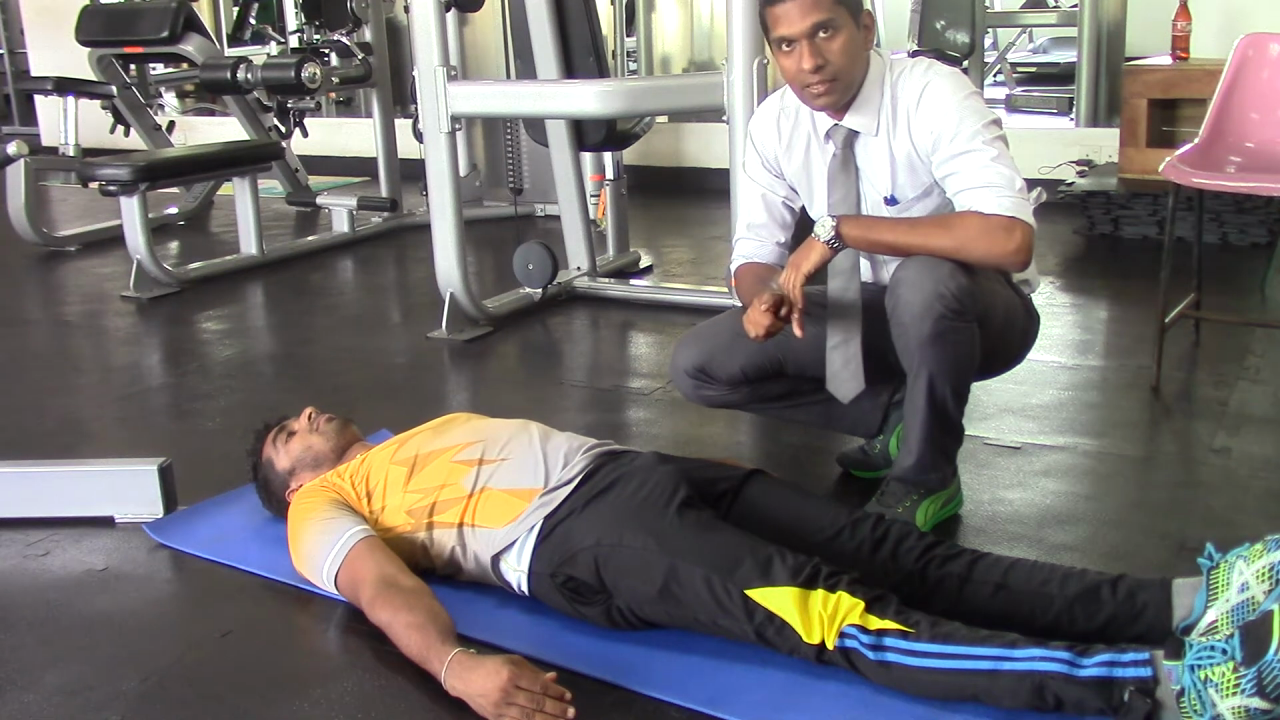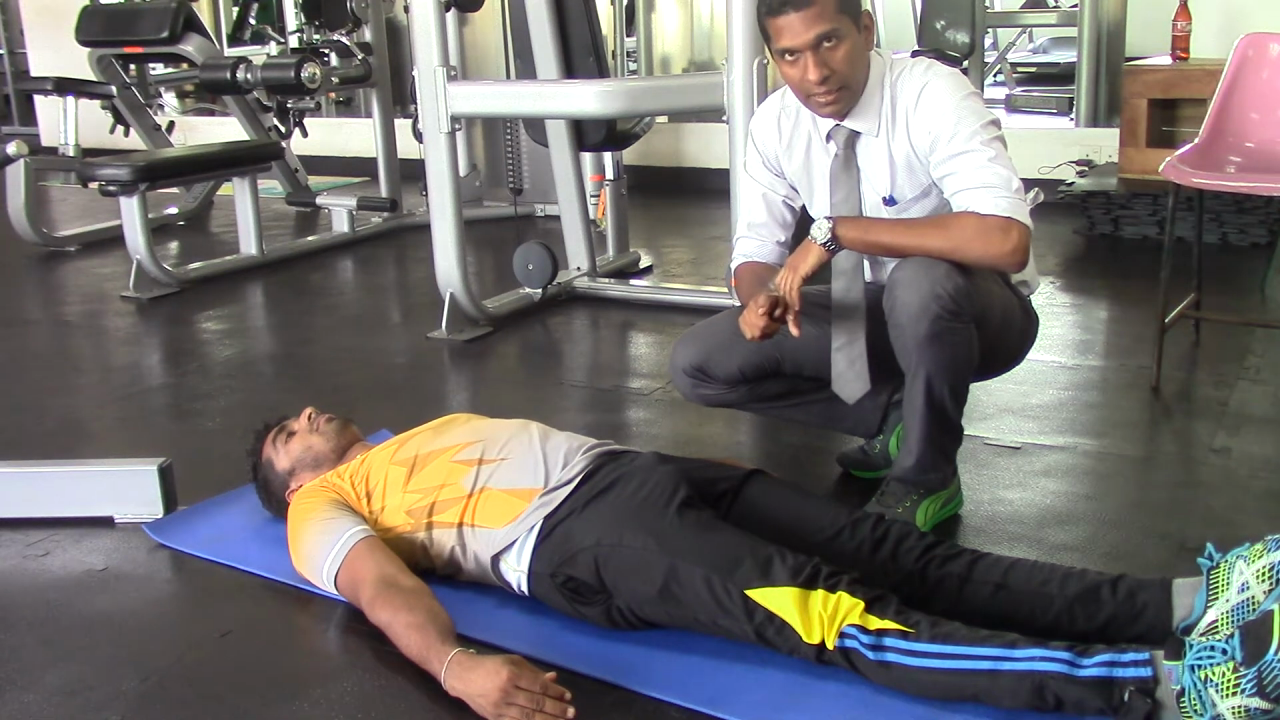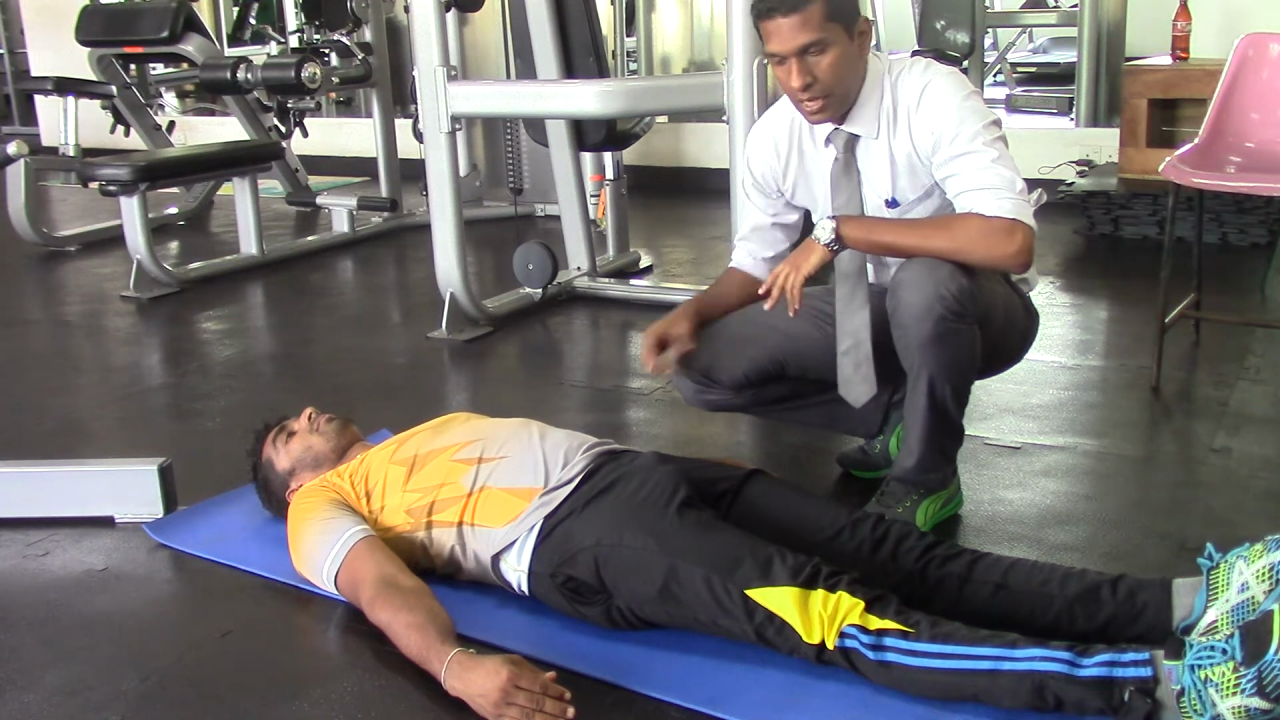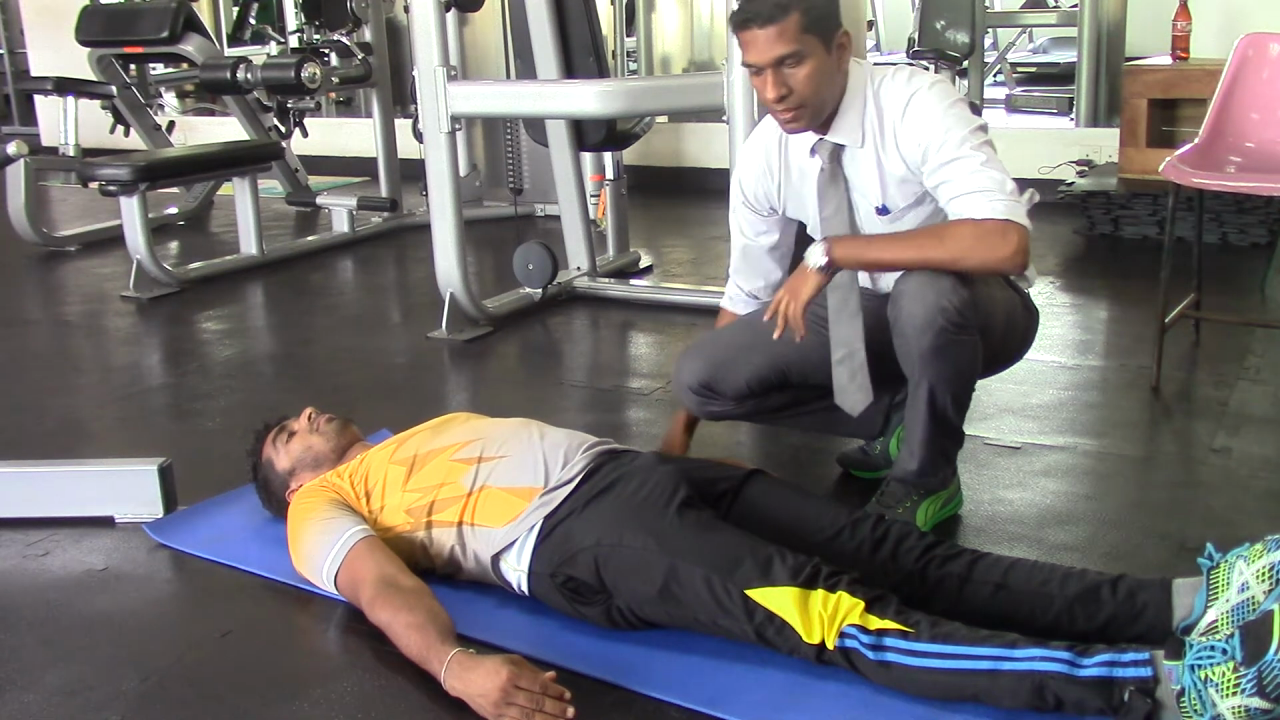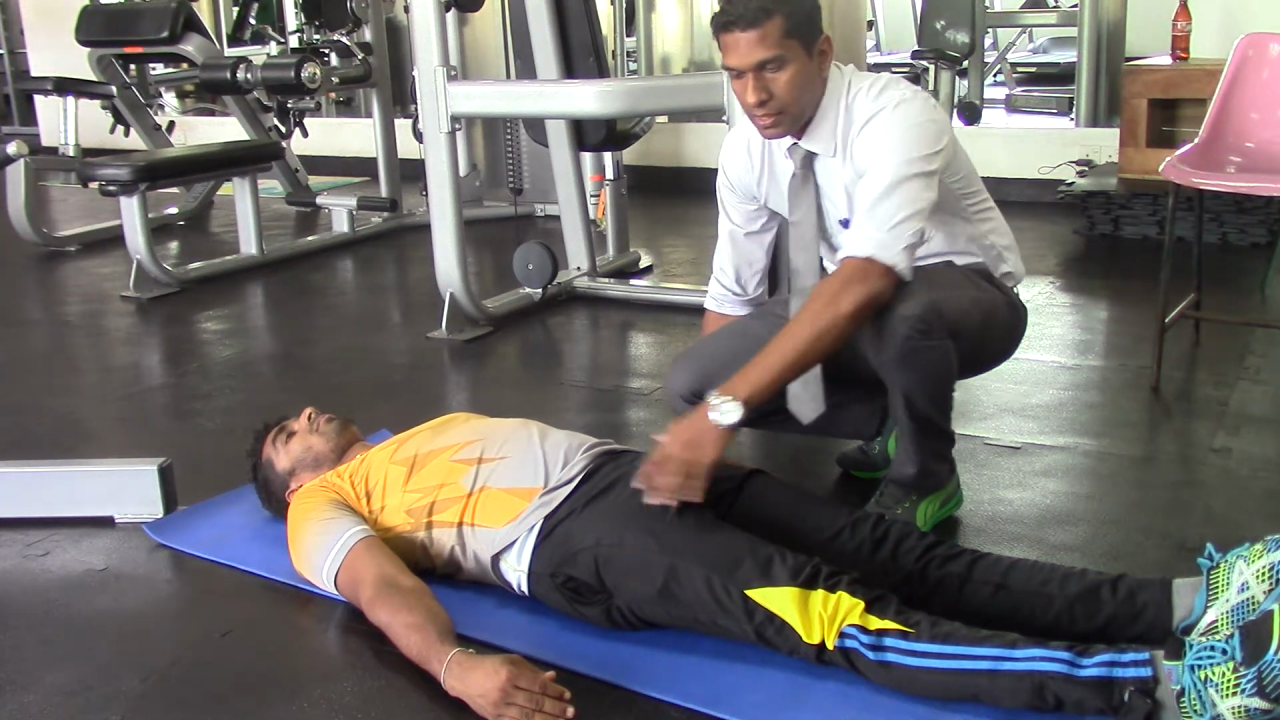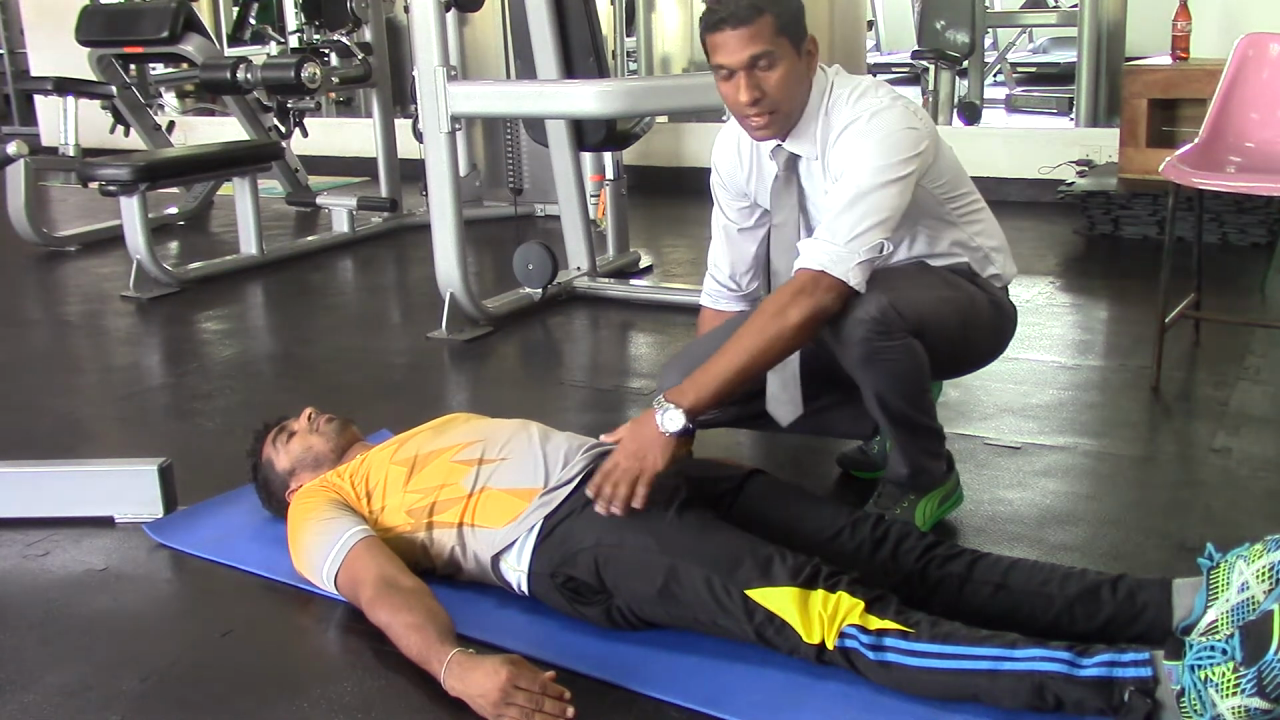
dt=0.4s
person 1, frame 1
left shoulder: (424, 438)
right shoulder: (323, 512)
right elbow: (383, 589)
left wrist: (716, 462)
left hip: (635, 470)
right hip: (574, 539)
left knee: (899, 556)
right knee: (832, 616)
left ankle: (1188, 603)
person 1, frame 2
left shoulder: (425, 438)
right shoulder: (324, 514)
right elbow: (383, 588)
left wrist: (723, 474)
left hip: (632, 470)
right hip: (576, 538)
left knee: (900, 555)
right knee: (836, 617)
left ankle: (1187, 604)
person 1, frame 3
left shoulder: (423, 438)
right shoulder: (323, 512)
right elbow: (383, 588)
left wrist: (713, 453)
left hip: (633, 470)
right hip: (573, 539)
left knee: (898, 556)
right knee: (831, 615)
left ankle: (1188, 603)
person 1, frame 4
left shoulder: (423, 438)
right shoulder: (325, 514)
right elbow: (383, 588)
left wrist: (686, 443)
left hip: (632, 469)
right hip: (575, 538)
left knee: (898, 554)
right knee: (835, 617)
left ankle: (1188, 605)
person 1, frame 5
left shoulder: (422, 436)
right shoulder: (323, 512)
right elbow: (383, 588)
left hip: (623, 470)
right hip: (570, 539)
left knee: (897, 555)
right knee: (830, 615)
left ankle: (1188, 603)
person 1, frame 6
left shoulder: (423, 438)
right shoulder: (323, 512)
right elbow: (383, 587)
left wrist: (673, 443)
left hip: (625, 467)
right hip: (569, 538)
left knee: (900, 554)
right knee: (832, 616)
left ankle: (1188, 602)
person 2, frame 1
left shoulder: (933, 95)
right shoulder: (773, 124)
left elbow: (1010, 239)
right elbow: (755, 254)
left wrist: (840, 229)
right wrist: (766, 296)
left hip: (971, 307)
right hip: (870, 307)
left knee: (926, 282)
right knee: (699, 365)
left ankle: (926, 477)
right ankle: (896, 415)
person 2, frame 2
left shoulder: (934, 96)
right shoulder: (774, 124)
left elbow: (1006, 241)
right elbow: (757, 252)
left wrist: (837, 231)
right wrist: (760, 297)
left hip: (972, 308)
right hip: (870, 307)
left knee: (923, 281)
right knee: (698, 364)
left ankle: (925, 476)
right ankle: (895, 418)
person 2, frame 3
left shoulder: (932, 97)
right shoulder: (773, 137)
left elbow: (1011, 241)
right elbow: (755, 264)
left wrist: (840, 231)
right wrist: (695, 311)
left hip: (961, 304)
right hip: (867, 307)
left knee: (925, 284)
right knee: (703, 369)
left ankle: (925, 477)
right ankle: (896, 418)
person 2, frame 4
left shoulder: (919, 105)
right shoulder: (761, 155)
left elbow: (1005, 245)
right elbow: (748, 295)
left wrist: (834, 252)
right wrist: (683, 426)
left hip: (971, 305)
right hip: (867, 308)
left knee: (926, 297)
right knee: (700, 375)
left ankle: (927, 477)
right ankle: (894, 419)
person 2, frame 5
left shoulder: (894, 117)
right shoulder: (745, 147)
left elbow: (866, 279)
right elbow: (732, 293)
left wrist: (726, 406)
right wrist: (697, 416)
left hip: (968, 299)
right hip: (855, 311)
left knee: (900, 309)
right knee: (691, 382)
left ankle: (924, 477)
right ankle: (890, 422)
person 2, frame 6
left shoulder: (878, 124)
right shoulder: (738, 143)
left elbow: (817, 288)
right elbow: (726, 290)
left wrist: (672, 414)
right wrist: (677, 420)
left hip: (959, 299)
right hip: (853, 309)
left knee: (859, 309)
right knee: (689, 382)
left ankle: (922, 475)
right ankle: (892, 413)
